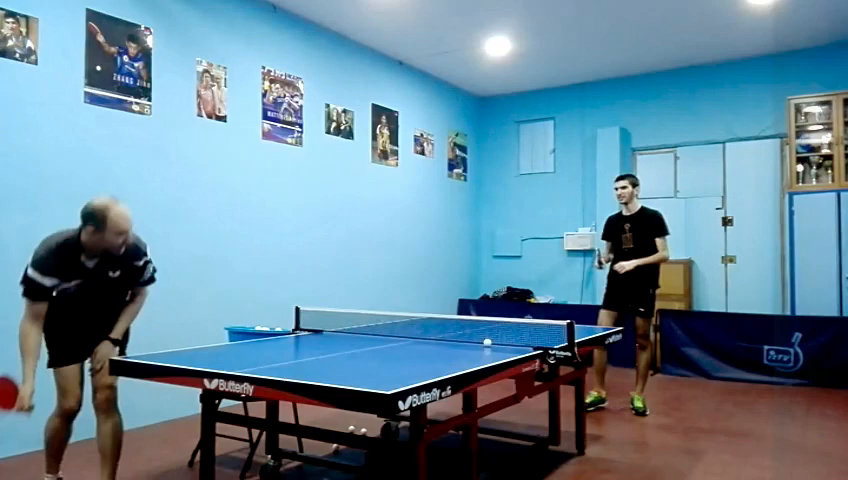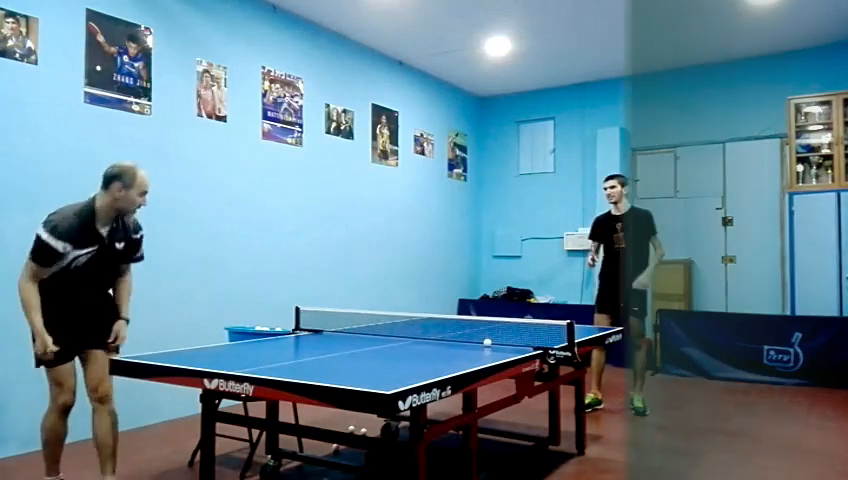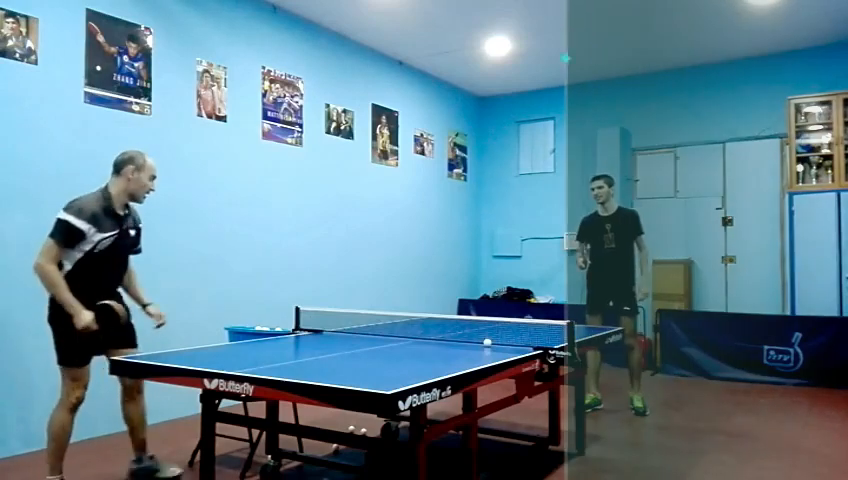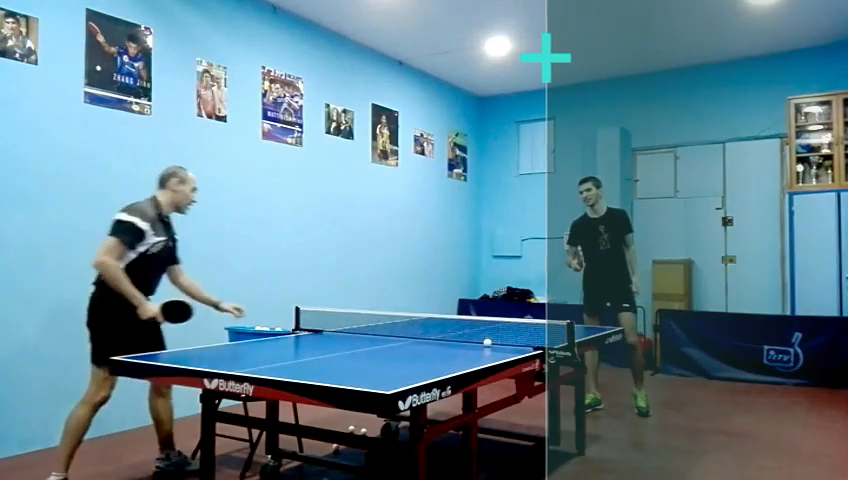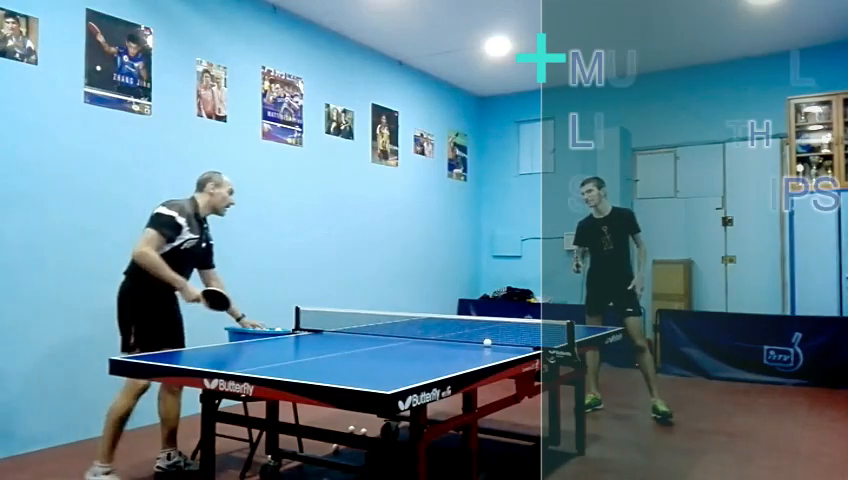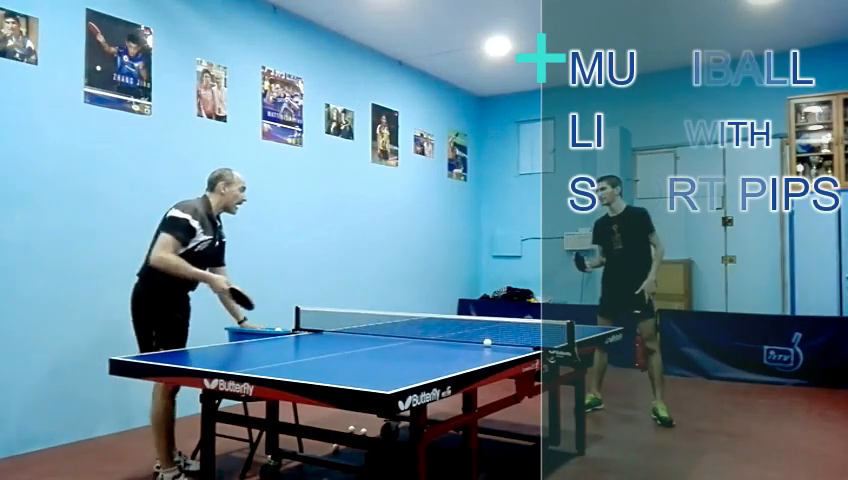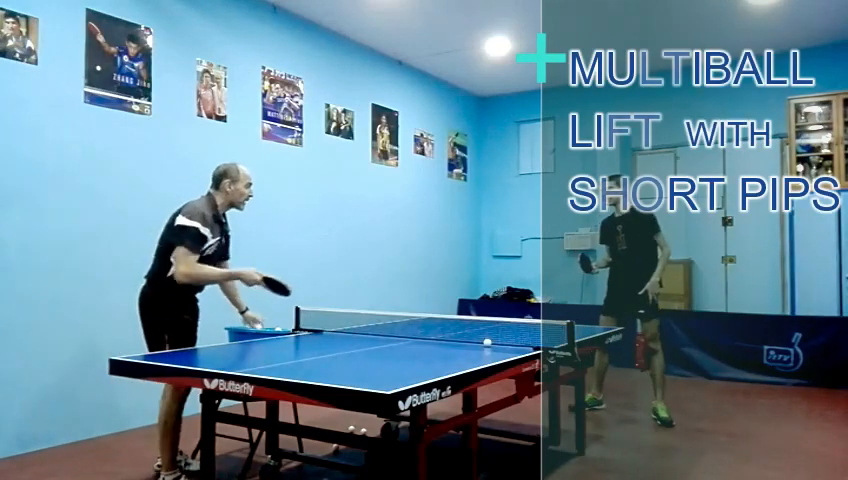
dt=0.3s
person 1, frame 1
left shoulder: (133, 250)
right shoulder: (50, 255)
left elbow: (139, 294)
right elbow: (33, 320)
left wrist: (113, 340)
right wrist: (28, 381)
left hip: (110, 325)
right hip: (66, 325)
left knee: (106, 402)
right knee: (68, 405)
person 1, frame 2
left shoulder: (130, 228)
right shoulder: (62, 224)
right elbow: (29, 280)
left wrist: (123, 318)
right wrist: (40, 332)
left hip: (98, 312)
right hip: (57, 315)
left knee: (103, 396)
right knee: (63, 400)
person 1, frame 3
left shoulder: (131, 220)
right shoulder: (82, 212)
right elbow: (44, 264)
left wrist: (146, 305)
right wrist: (77, 311)
left hip: (108, 308)
right hip: (74, 312)
left knee: (132, 382)
right knee: (74, 395)
person 1, frame 4
left shoulder: (167, 229)
right shoulder: (137, 215)
left elbow: (180, 278)
right elbow: (103, 262)
left wrist: (218, 304)
right wrist: (141, 302)
left hip: (144, 314)
right hip: (113, 312)
left knee: (163, 383)
right knee: (99, 393)
person 1, frame 5
left shoulder: (202, 233)
right shoulder: (174, 212)
left elbow: (212, 283)
right elbow: (141, 252)
left wrist: (240, 317)
right wrist: (183, 285)
left hip: (165, 304)
right hip: (139, 301)
right knee: (138, 383)
left ankle: (168, 454)
person 1, frame 6
left shoulder: (216, 229)
right shoulder: (187, 213)
left elbow: (221, 282)
right elbow: (159, 258)
left wrist: (241, 319)
right wrist: (206, 277)
left hip: (177, 303)
right hip: (153, 301)
left knee: (171, 380)
right knee: (166, 381)
person 1, frame 7
left shoulder: (220, 222)
right shoulder: (195, 216)
left elbow: (216, 269)
right elbow: (184, 272)
left wrist: (242, 309)
right wrist: (239, 274)
left hip: (183, 304)
right hip: (162, 304)
left knee: (180, 381)
right knee: (177, 385)
person 2, frame 1
left shoulder: (652, 217)
right shoulder: (612, 221)
left elbow: (664, 254)
left wrist: (634, 263)
right wrist: (602, 259)
left hip: (643, 287)
right hip: (615, 286)
left knee: (643, 340)
left ankle: (638, 395)
right ankle: (598, 392)
person 2, frame 2
left shoulder: (643, 217)
right shoulder: (600, 221)
left elbow: (659, 251)
right elbow: (594, 250)
left wrist: (646, 274)
right wrist: (591, 258)
left hip: (634, 286)
right hip: (607, 286)
left knee: (637, 340)
left ankle: (637, 395)
right ankle: (595, 394)
person 2, frame 3
left shoulder: (630, 217)
right shoulder: (588, 222)
left elbow: (642, 250)
right elbow: (580, 251)
left wrist: (643, 281)
right wrist: (580, 260)
left hip: (624, 285)
right hip: (596, 286)
left knee: (630, 342)
left ankle: (636, 395)
right ankle: (593, 394)
person 2, frame 4
left shoulder: (619, 216)
right shoulder: (578, 225)
left elbow: (629, 247)
right elbow: (570, 255)
left wrist: (635, 277)
right wrist: (574, 263)
left hip: (620, 285)
right hip: (593, 287)
left knee: (632, 341)
left ankle: (640, 392)
right ankle: (593, 394)
person 2, frame 5
left shoulder: (625, 215)
right shoulder: (584, 225)
left elbow: (641, 247)
right elbow: (580, 255)
left wrist: (640, 276)
right wrist: (577, 263)
left hip: (624, 286)
right hip: (596, 288)
left knee: (640, 343)
left ankle: (656, 400)
right ankle: (593, 395)
person 2, frame 6
left shoulder: (639, 215)
right shoulder: (600, 224)
left elbow: (658, 248)
left wrist: (651, 278)
right wrist: (590, 264)
left hip: (638, 288)
right hip: (611, 288)
left knee: (650, 344)
left ankle: (658, 403)
right ankle: (594, 395)
person 2, frame 7
left shoulder: (644, 216)
right shoulder: (607, 224)
left elbow: (665, 250)
left wrist: (655, 278)
right wrist: (597, 265)
left hip: (643, 289)
right hip: (616, 290)
left knee: (653, 345)
left ankle: (659, 404)
right ankle: (595, 395)
